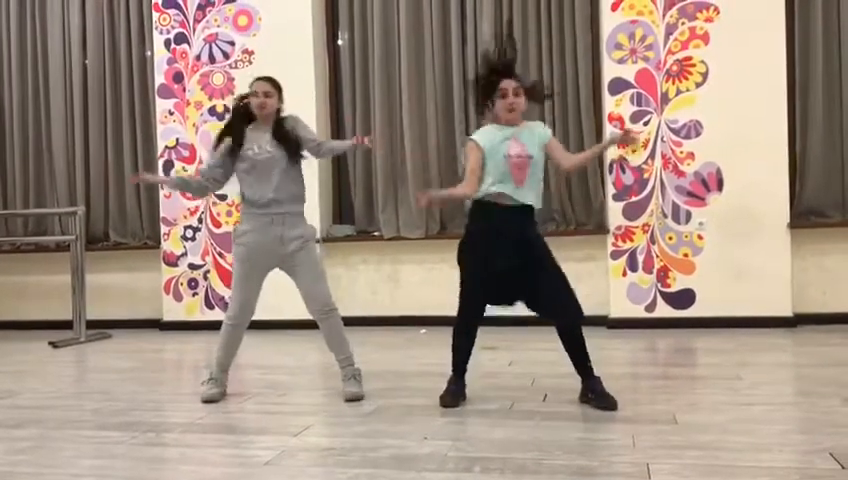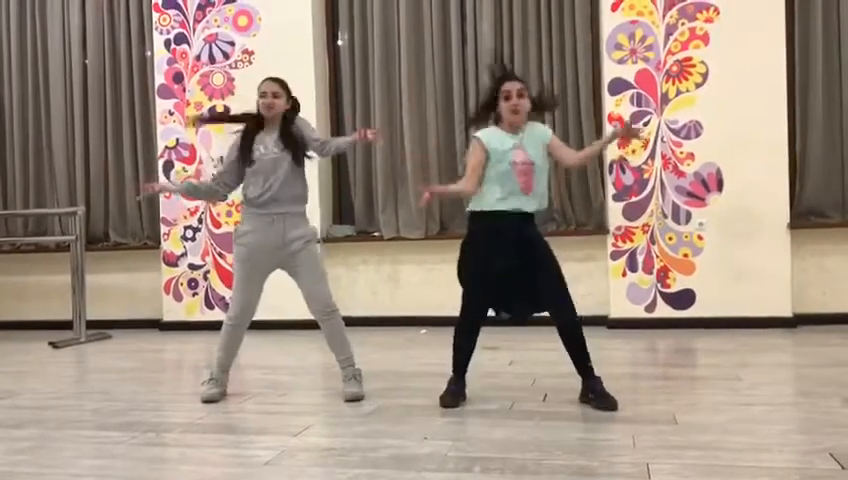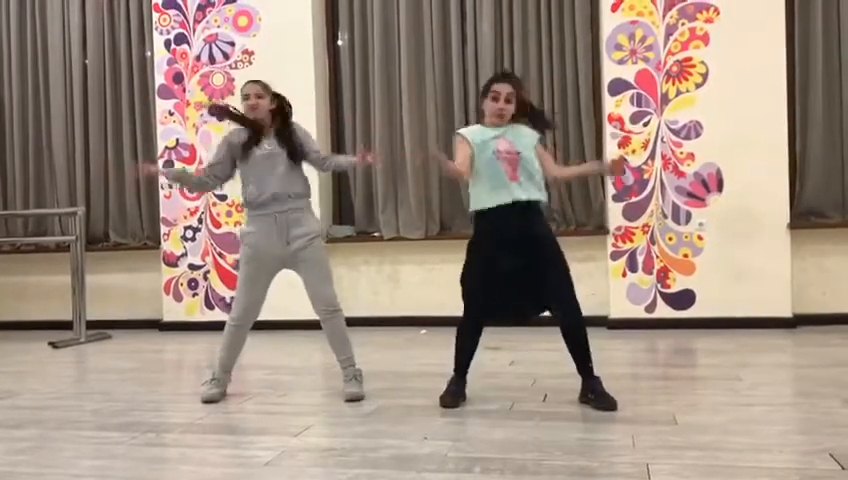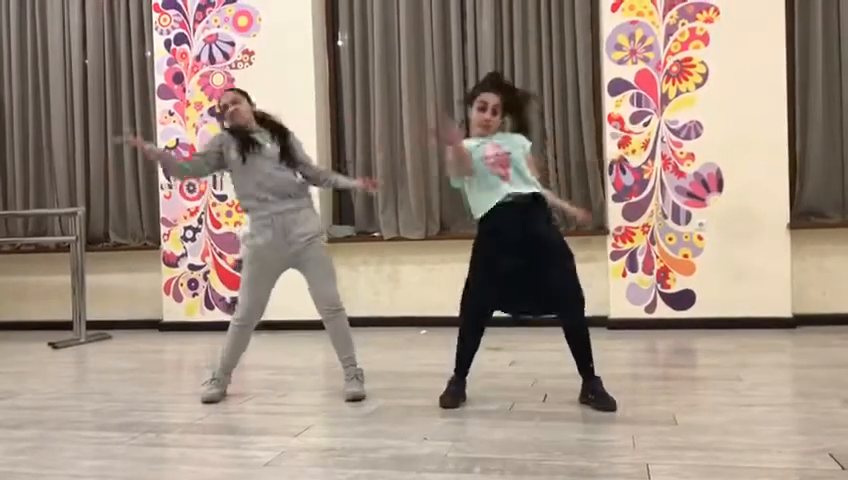
dt=0.1s
person 1, frame 1
left shoulder: (538, 132)
right shoulder: (480, 139)
left elbow: (568, 162)
right elbow: (468, 186)
left wrist: (607, 144)
right wrist: (438, 195)
left hip: (523, 226)
right hip: (485, 226)
left knee: (563, 303)
right knee: (471, 307)
left ankle: (590, 382)
right ankle: (457, 380)
person 1, frame 2
left shoulder: (540, 133)
right shoulder: (484, 139)
left elbow: (573, 160)
right elbow: (469, 185)
left wrist: (612, 137)
right wrist: (439, 190)
left hip: (526, 230)
right hip: (488, 231)
left knee: (562, 306)
right knee: (473, 310)
left ankle: (590, 383)
right ankle: (457, 382)
person 1, frame 3
left shoulder: (526, 134)
right shoulder: (469, 136)
left elbow: (553, 172)
right elbow: (462, 170)
left wrist: (597, 168)
right wrist: (446, 166)
left hip: (531, 222)
right hip: (491, 226)
left knee: (565, 304)
right knee: (477, 309)
left ankle: (590, 383)
right ankle: (458, 381)
person 1, frame 4
left shoulder: (517, 142)
right shoulder: (463, 147)
right elbow: (460, 168)
left wrist: (568, 208)
right wrist: (454, 146)
left hip: (535, 220)
right hip: (496, 227)
left knee: (570, 303)
right knee: (475, 309)
left ankle: (590, 383)
right ankle: (458, 381)
person 2, frame 1
left shoulder: (291, 125)
right shoulder: (234, 140)
left elbow: (320, 148)
right elbow: (206, 184)
left wrist: (353, 143)
right wrist: (163, 180)
left hip: (293, 230)
right hip: (252, 233)
left knee: (322, 305)
right knee: (238, 313)
left ankle: (350, 373)
right ankle: (217, 377)
person 2, frame 2
left shoulder: (297, 127)
right shoulder: (244, 141)
left elbow: (325, 147)
right elbow: (218, 188)
left wrist: (355, 139)
right wrist: (171, 187)
left hip: (295, 231)
right hip: (255, 233)
left knee: (325, 306)
right knee: (239, 313)
left ankle: (351, 374)
right ankle: (218, 378)
person 2, frame 3
left shoulder: (290, 129)
right shoulder: (237, 138)
left elbow: (321, 161)
right elbow: (206, 180)
left wrist: (354, 161)
right wrist: (166, 172)
left hip: (302, 227)
right hip: (261, 233)
left knee: (327, 305)
right knee: (242, 311)
left ankle: (352, 374)
right ankle: (220, 377)
person 2, frame 4
left shoulder: (282, 135)
right shoulder: (224, 142)
left elbow: (312, 172)
right elbow: (187, 169)
left wrist: (352, 183)
right wrist: (150, 149)
left hip: (303, 226)
right hip: (264, 235)
left knee: (330, 303)
right knee: (246, 313)
left ankle: (352, 374)
right ankle: (220, 377)
